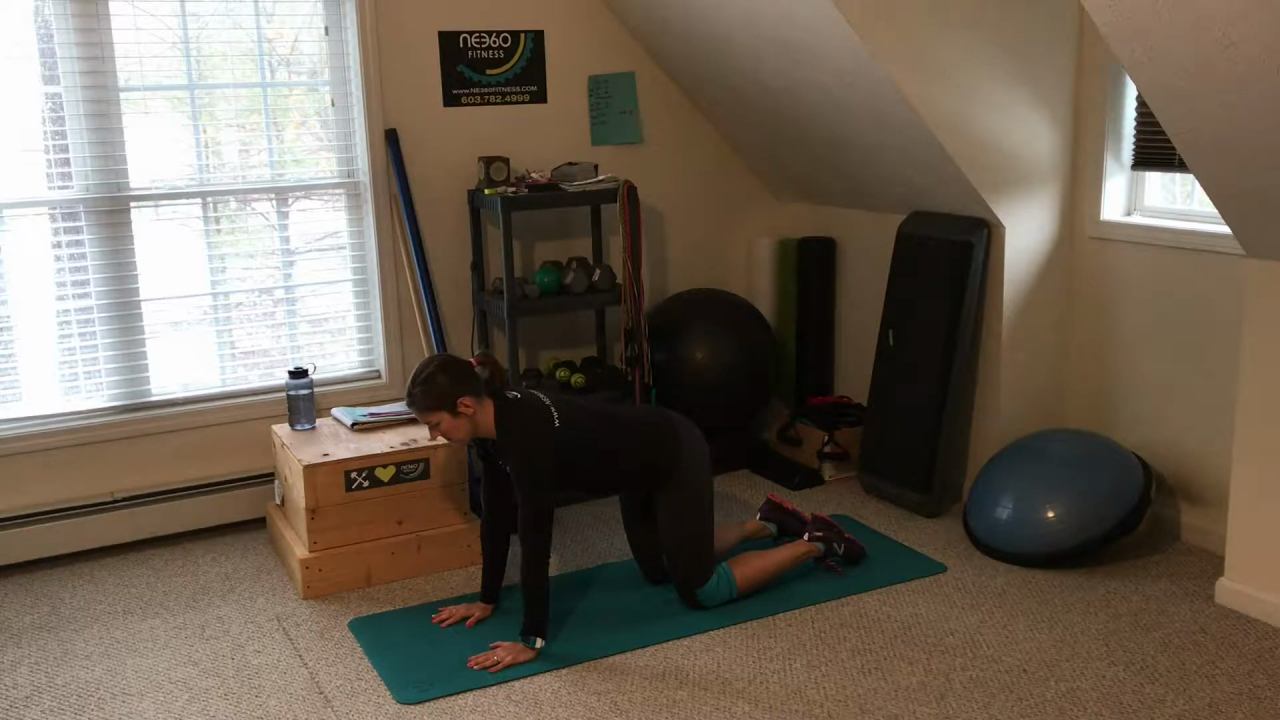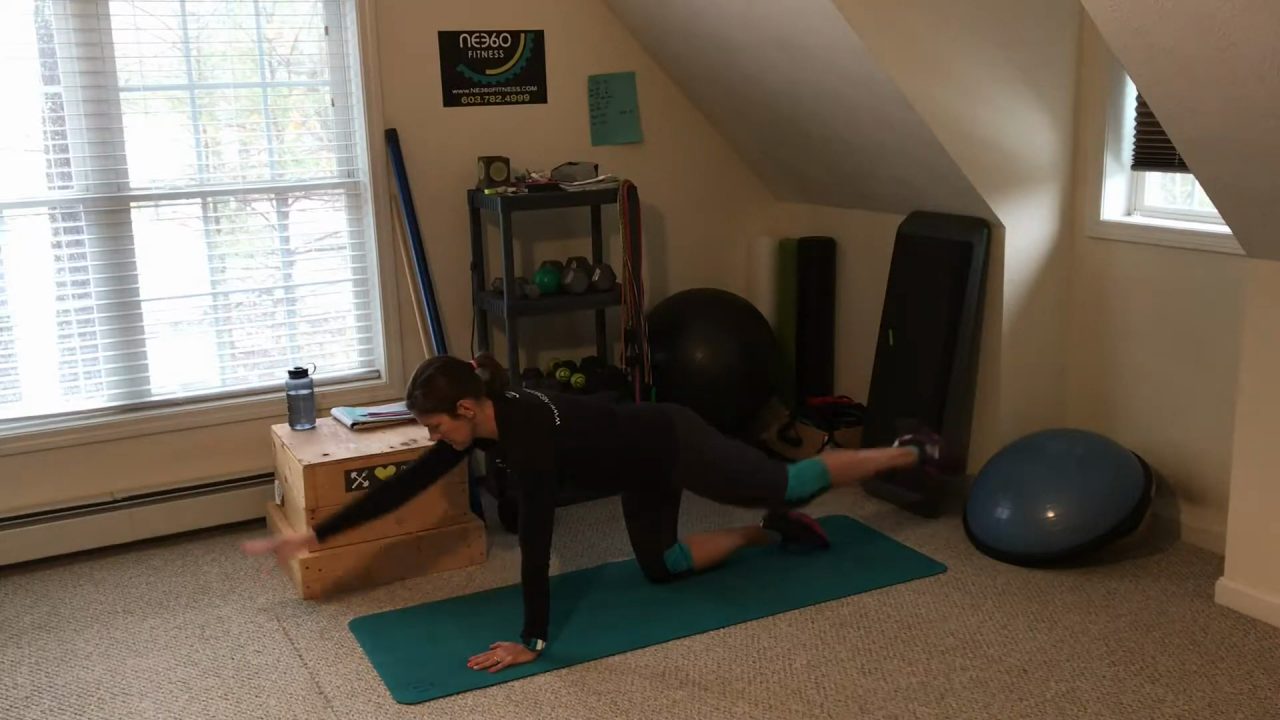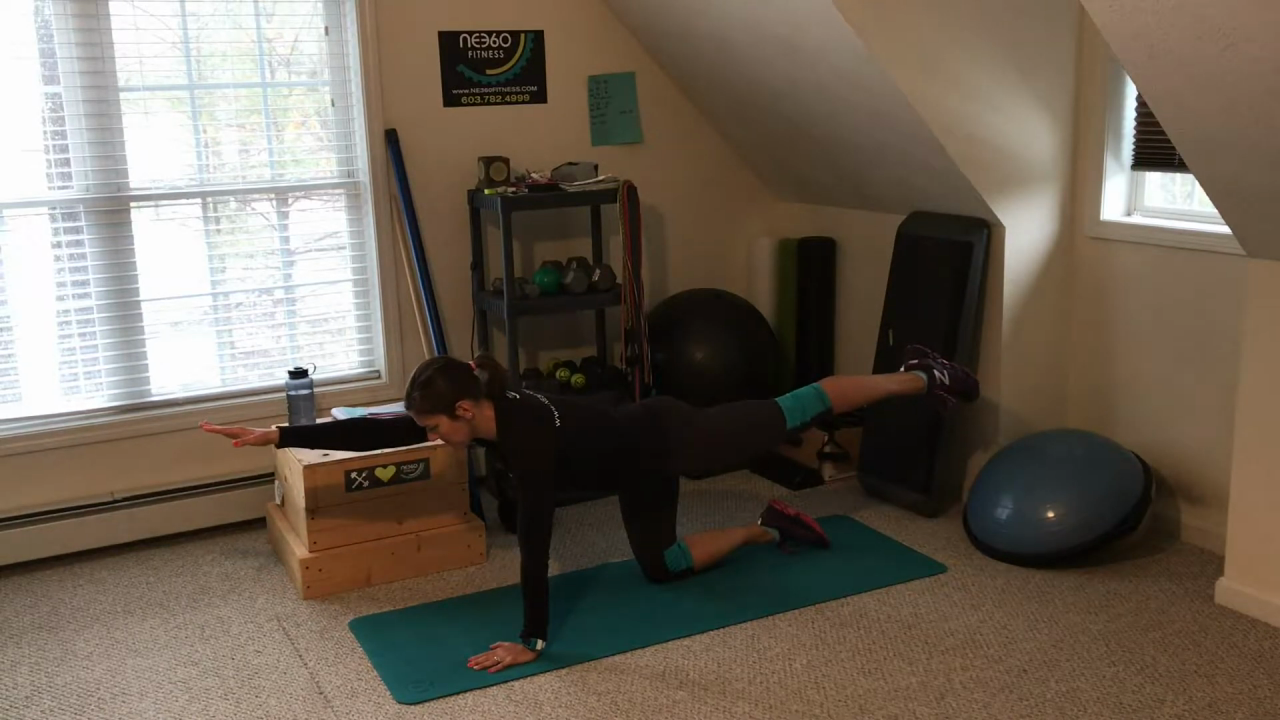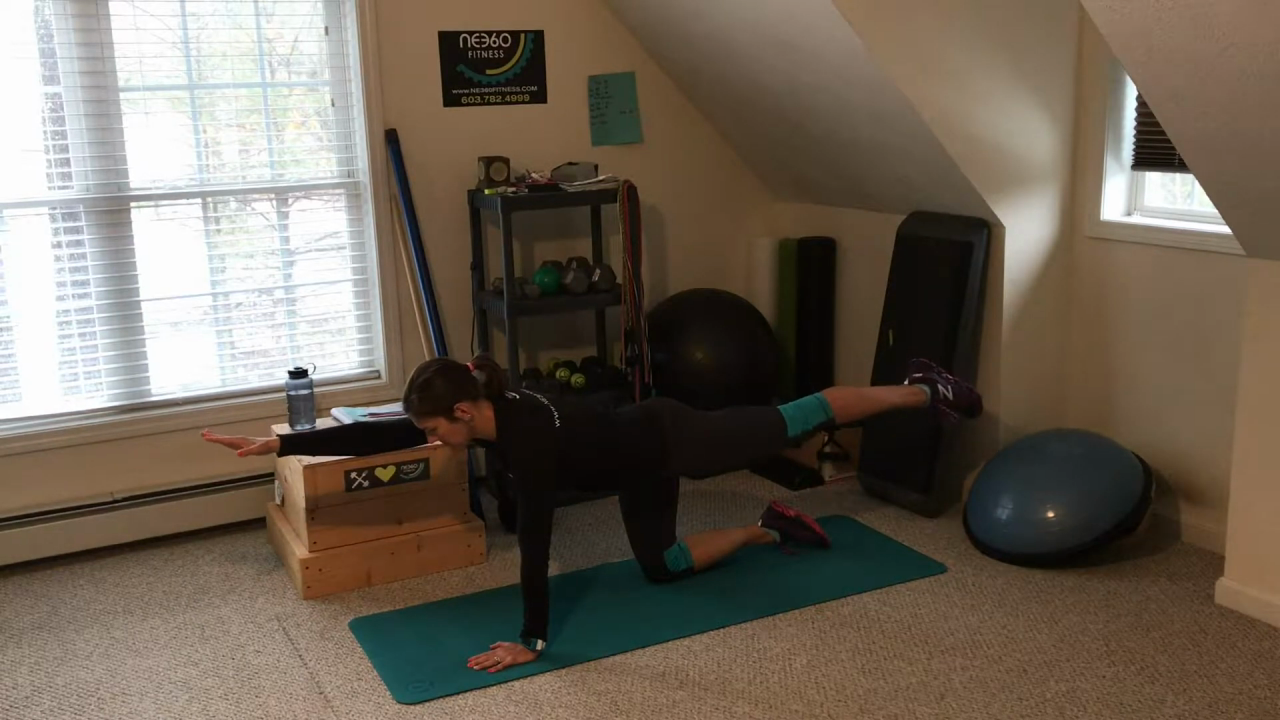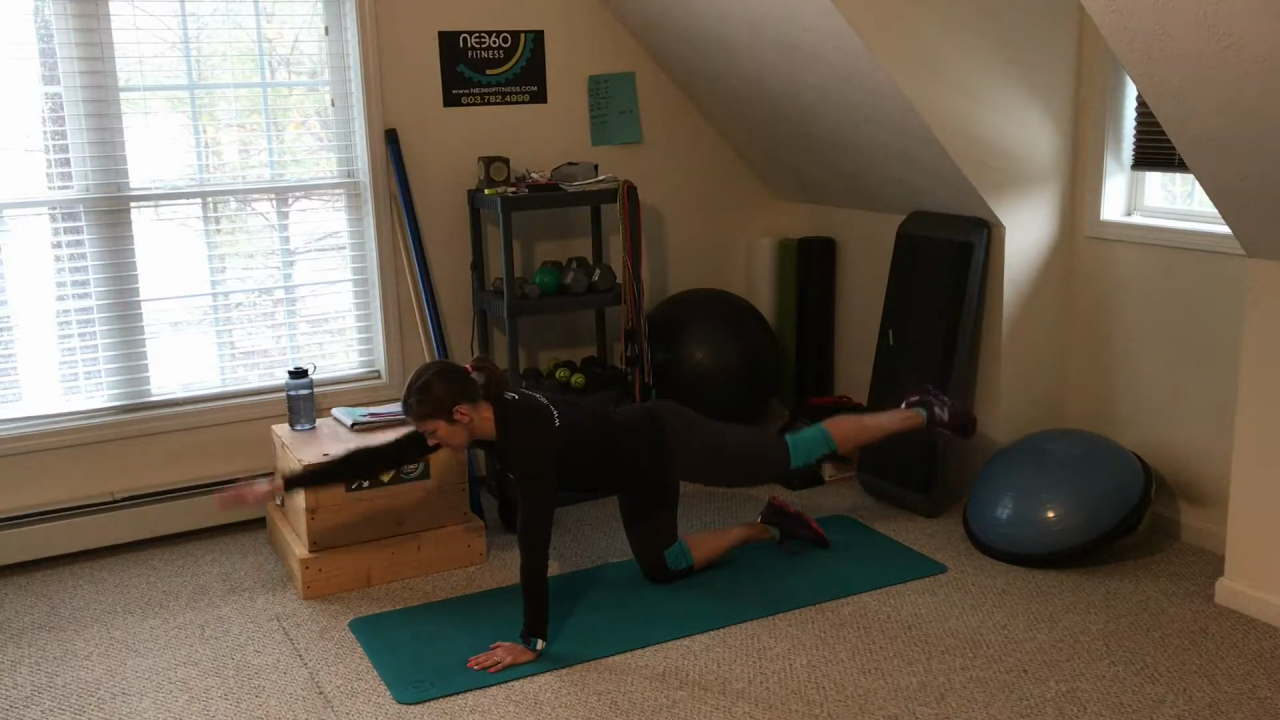
dt=1s
person 1, frame 1
left shoulder: (526, 431)
right shoulder: (493, 424)
left elbow: (535, 537)
right elbow: (497, 516)
left wrist: (532, 641)
right wrist: (486, 599)
left hip: (674, 456)
right hip: (642, 460)
left knee: (699, 590)
right knee: (658, 570)
left ankle: (815, 543)
right ankle: (766, 523)
person 1, frame 2
left shoulder: (526, 431)
right shoulder: (477, 422)
left elbow: (535, 540)
right elbow: (404, 484)
left wrist: (532, 641)
right wrist: (315, 534)
left hip: (675, 445)
right hip: (643, 461)
left knee: (787, 484)
right knee: (661, 566)
left ankle: (908, 452)
right ankle: (773, 530)
person 1, frame 3
left shoulder: (527, 432)
right shoulder: (477, 413)
left elbow: (535, 537)
right elbow: (376, 432)
left wrist: (532, 640)
right wrist: (276, 435)
left hip: (672, 441)
right hip: (642, 465)
left knee: (794, 411)
right knee: (662, 567)
left ankle: (920, 378)
right ankle: (769, 528)
person 1, frame 4
left shoulder: (527, 432)
right shoulder: (474, 412)
left elbow: (535, 537)
right elbow: (377, 436)
left wrist: (532, 641)
right wrist: (276, 444)
left hip: (671, 442)
right hip: (642, 463)
left knee: (796, 420)
right knee: (661, 566)
left ankle: (923, 392)
right ankle: (769, 527)
person 1, frame 5
left shoulder: (525, 432)
right shoulder: (475, 416)
left elbow: (534, 539)
right elbow: (385, 456)
left wrist: (532, 640)
right wrist: (286, 481)
left hip: (668, 443)
right hip: (640, 466)
left knee: (795, 451)
right knee: (661, 567)
left ankle: (918, 414)
right ankle: (767, 526)
